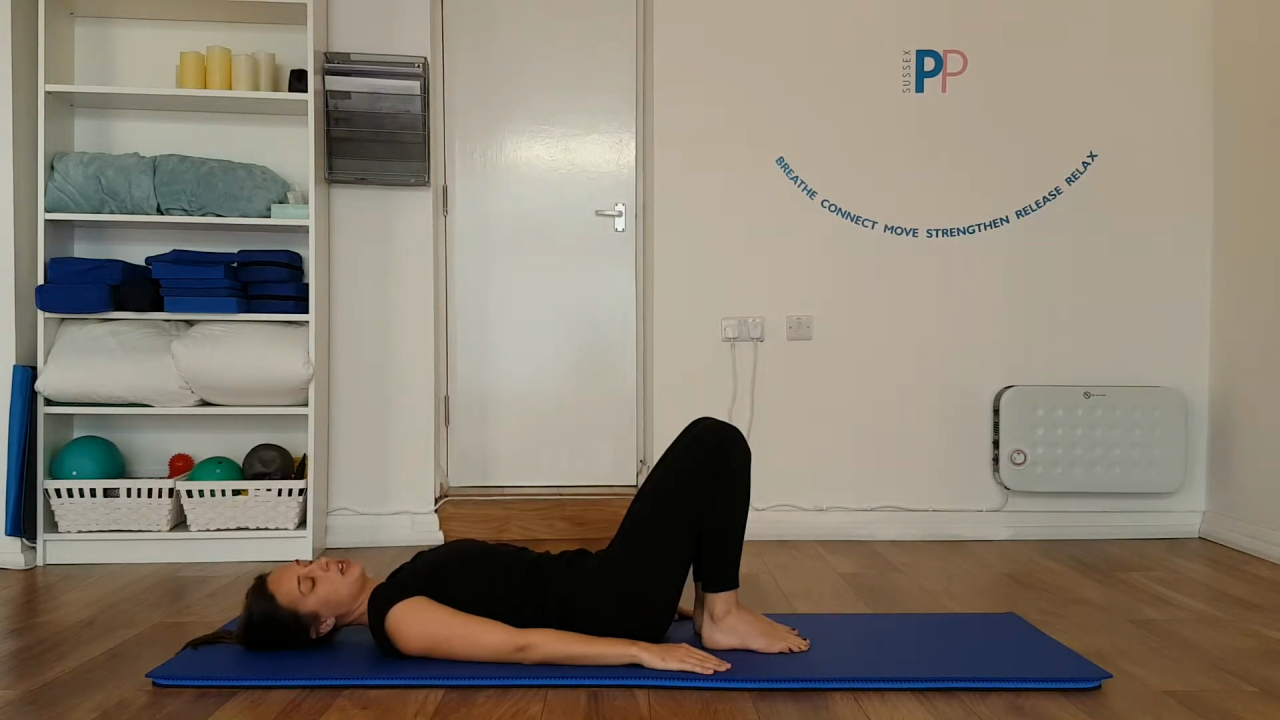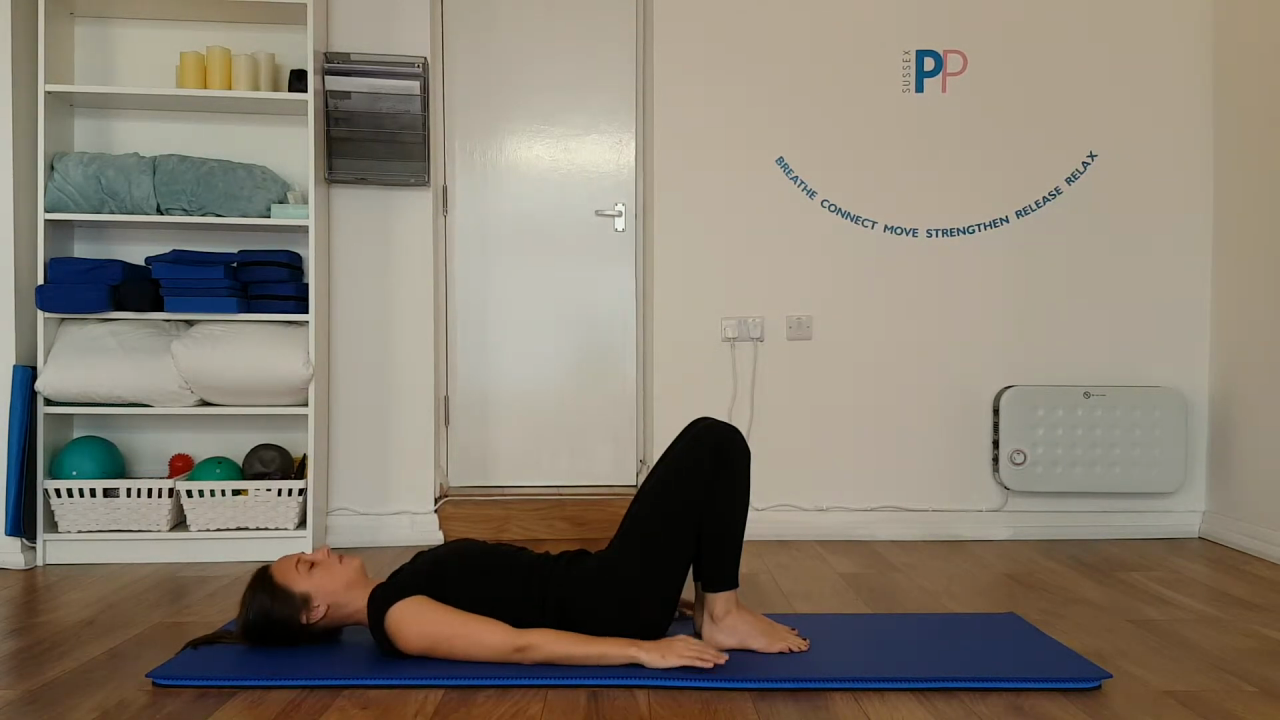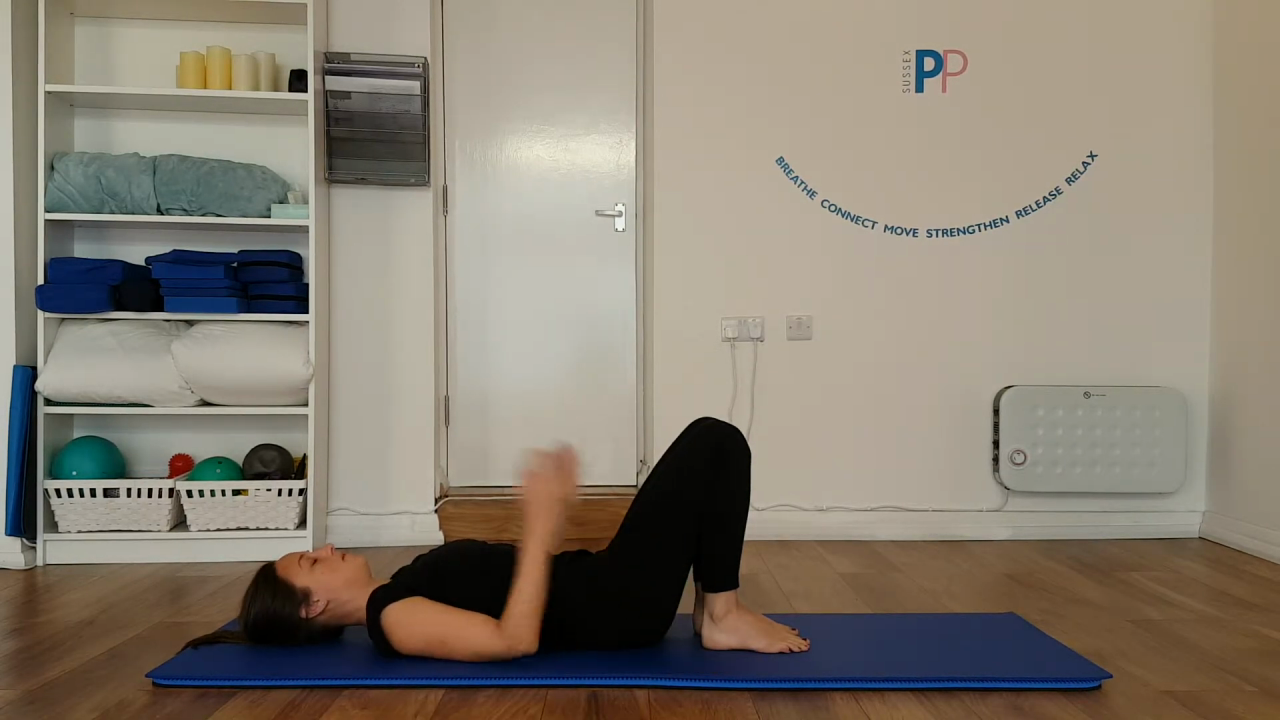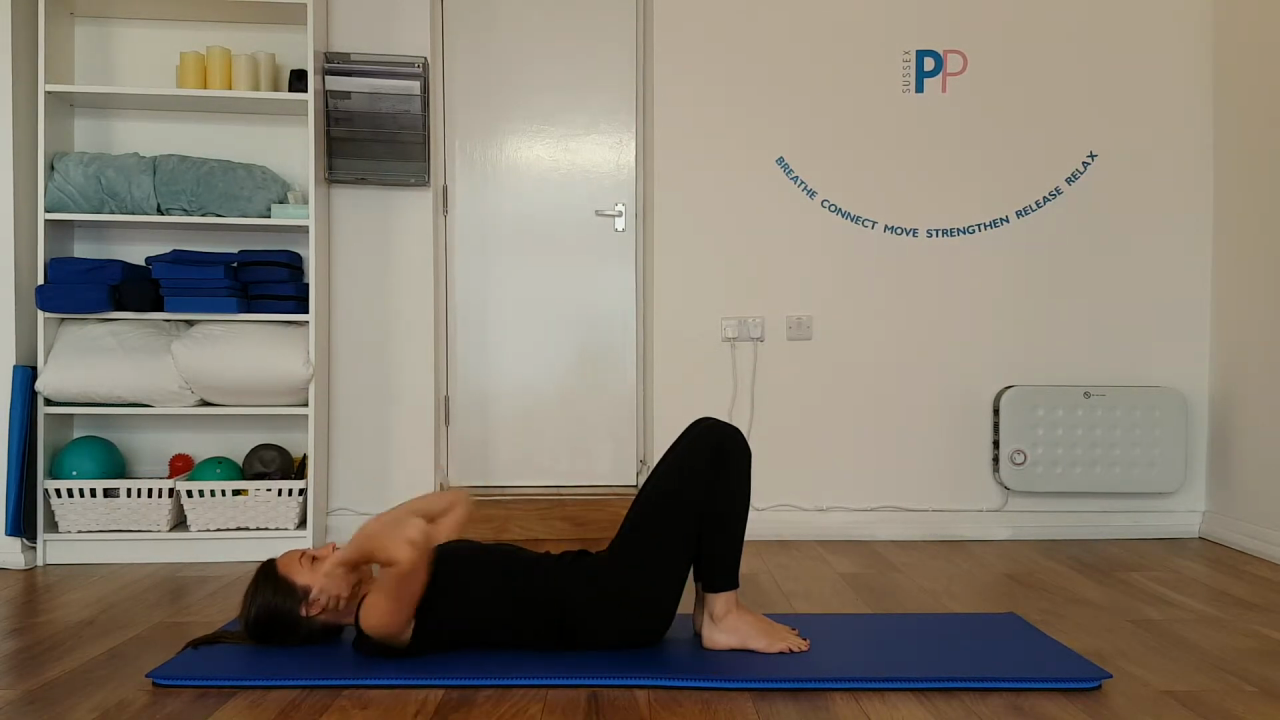
dt=0.3s
person 1, frame 1
left shoulder: (399, 592)
right shoulder: (398, 622)
right elbow: (521, 645)
left wrist: (660, 603)
right wrist: (644, 650)
left hip: (595, 585)
right hip: (612, 607)
left knee: (711, 442)
right knee: (714, 445)
left ankle: (713, 610)
right ankle: (722, 619)
person 1, frame 2
left shoulder: (399, 593)
right shoulder: (398, 620)
right elbow: (521, 645)
left wrist: (664, 593)
right wrist: (642, 648)
left hip: (593, 585)
right hip: (610, 608)
left knee: (710, 441)
right knee: (714, 444)
left ankle: (715, 610)
right ankle: (723, 618)
person 1, frame 3
left shoulder: (400, 598)
right shoulder: (395, 621)
right elbow: (518, 639)
left wrist: (542, 516)
right wrist: (541, 526)
left hip: (596, 591)
right hip: (612, 612)
left knee: (710, 439)
right knee: (715, 444)
left ankle: (716, 610)
right ankle: (723, 618)
person 1, frame 4
left shoulder: (403, 592)
right shoulder: (384, 621)
left elbow: (454, 505)
right elbow: (407, 544)
left wrist: (402, 516)
right wrist: (358, 548)
left hip: (591, 587)
right hip: (610, 611)
left knee: (713, 439)
right knee: (715, 443)
left ankle: (716, 610)
right ankle: (722, 618)
